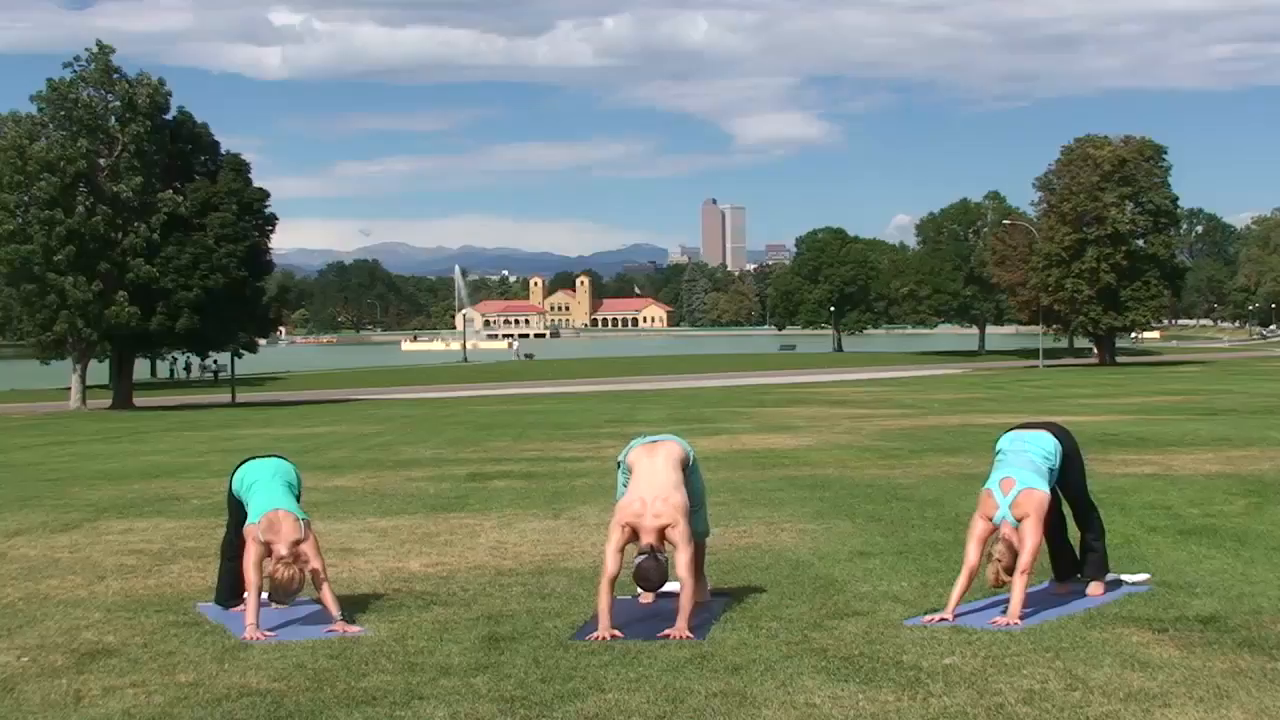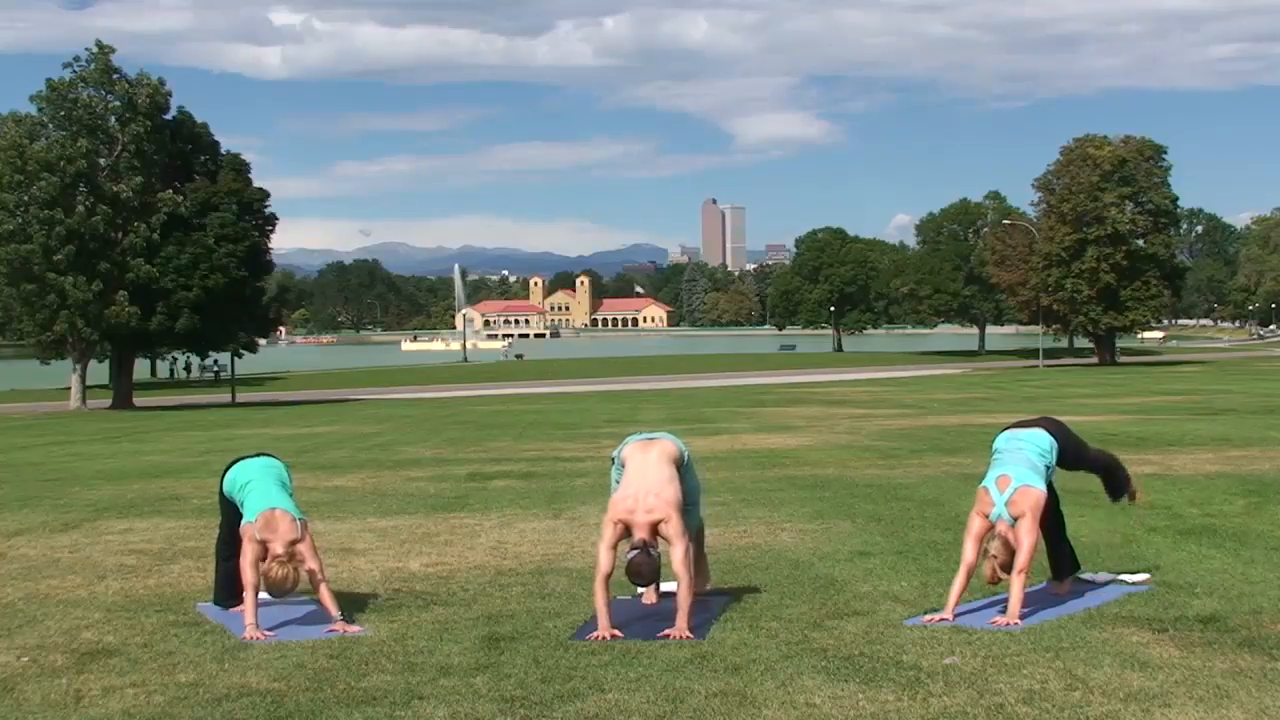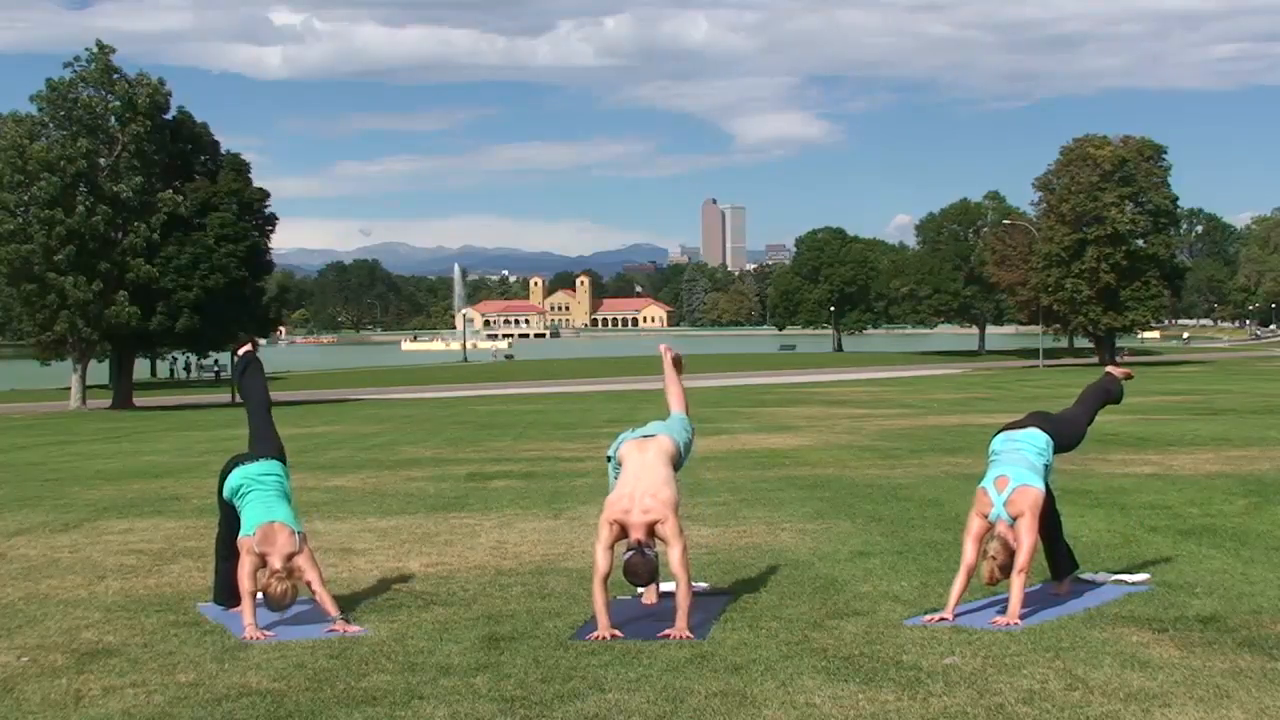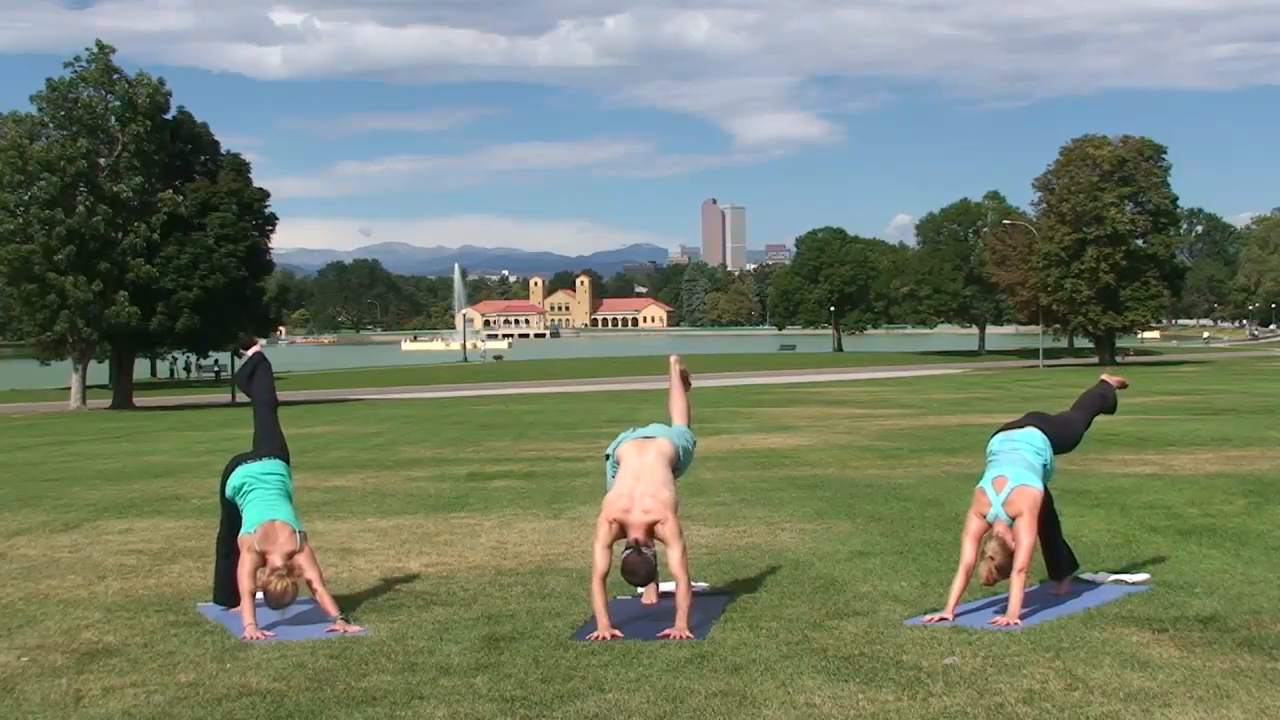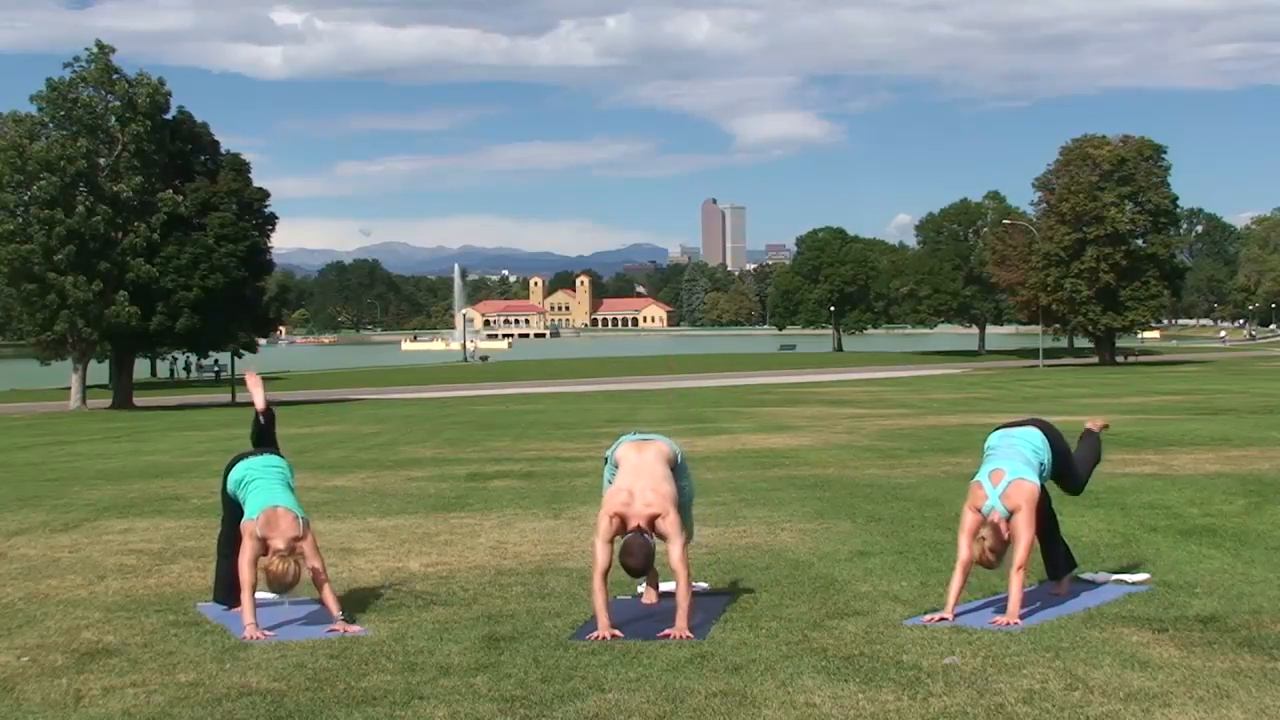
dt=1s
person 1, frame 1
left shoulder: (303, 535)
right shoulder: (256, 537)
left elbow: (322, 580)
right elbow: (253, 587)
left wrist: (339, 619)
right wrist: (251, 626)
right hip: (246, 476)
right knee: (236, 541)
left ankle: (278, 596)
right ankle: (228, 597)
person 1, frame 2
left shoulder: (299, 534)
right shoulder: (253, 536)
left elbow: (320, 580)
right elbow: (250, 586)
left wrist: (339, 618)
right wrist: (251, 626)
right hip: (236, 476)
right knee: (230, 543)
right ankle: (228, 598)
person 1, frame 3
left shoulder: (296, 546)
right shoulder: (251, 548)
left elbow: (318, 586)
right elbow: (246, 591)
left wrist: (339, 618)
right wrist: (249, 626)
left hip: (270, 468)
right hip: (238, 476)
left knee: (260, 412)
right knee: (228, 542)
left ankle: (247, 357)
right ankle: (225, 599)
person 1, frame 4
left shoulder: (297, 544)
right shoulder: (251, 545)
left elbow: (318, 586)
right elbow: (246, 592)
left wrist: (339, 619)
right wrist: (250, 627)
left hip: (273, 467)
right hip: (240, 475)
left knee: (266, 411)
right knee: (229, 540)
left ankle: (255, 359)
right ankle: (225, 600)
person 1, frame 5
left shoulder: (301, 533)
right shoulder: (254, 534)
left elbow: (321, 577)
right elbow: (247, 584)
left wrist: (339, 617)
right wrist: (250, 626)
left hip: (274, 465)
right hip: (239, 472)
right knee: (231, 542)
left ankle: (261, 409)
right ankle: (227, 600)
person 2, frame 1
left shoulder: (675, 523)
right shoulder: (622, 525)
left elbow: (686, 579)
right elbow: (607, 578)
left wrist: (682, 625)
right wrist: (603, 626)
left hip: (678, 451)
right hip: (634, 454)
left knee: (695, 527)
left ankle: (700, 578)
right ankle: (648, 590)
person 2, frame 2
left shoulder: (668, 518)
right shoulder: (615, 521)
left elbow: (684, 577)
right elbow: (601, 577)
left wrist: (682, 625)
right wrist: (603, 625)
left hip: (672, 449)
right hip: (628, 451)
left knee: (689, 520)
left ankle: (699, 559)
right ankle: (652, 584)
person 2, frame 3
left shoulder: (665, 519)
right shoulder: (612, 520)
left elbow: (682, 577)
right elbow: (599, 577)
left wrist: (682, 624)
right wrist: (603, 625)
left hip: (666, 441)
right hip: (626, 447)
left knee: (679, 419)
left ankle: (667, 358)
right ankle: (651, 584)
person 2, frame 4
left shoulder: (664, 518)
right shoulder: (610, 519)
left elbow: (682, 577)
right elbow: (598, 577)
left wrist: (682, 625)
right wrist: (603, 625)
left hip: (667, 444)
right hip: (624, 447)
left knee: (681, 430)
left ankle: (675, 369)
right ankle: (651, 584)
person 2, frame 5
left shoulder: (665, 514)
right shoulder: (610, 515)
left elbow: (681, 573)
right elbow: (599, 574)
left wrist: (681, 625)
right wrist: (603, 625)
left hip: (667, 451)
right hip: (621, 451)
left knee: (682, 536)
right ankle: (651, 578)
person 3, frame 1
left shoulder: (1029, 511)
right shoulder: (985, 515)
left elbow: (1023, 570)
right elbow: (968, 567)
left wrist: (1012, 614)
right wrist: (948, 610)
left hip: (1054, 442)
left knee: (1081, 506)
right knee: (1051, 518)
left ankle: (1096, 574)
right ankle: (1065, 575)
person 3, frame 2
left shoulder: (1025, 509)
right shoulder: (982, 512)
left elbow: (1020, 570)
right elbow: (966, 566)
left wrist: (1012, 614)
right wrist: (948, 610)
left hip: (1048, 438)
right hip: (1008, 439)
left knee: (1091, 461)
right knee: (1048, 517)
left ankle: (1122, 482)
right ankle: (1064, 574)
person 3, frame 3
left shoulder: (1024, 508)
right shoulder: (981, 511)
left elbow: (1020, 569)
right elbow: (965, 566)
left wrist: (1012, 614)
right wrist: (948, 610)
left hip: (1043, 436)
right hip: (1006, 440)
left knee: (1081, 413)
right knee: (1045, 518)
left ankle: (1112, 377)
right ankle: (1063, 574)
person 3, frame 4
left shoulder: (1023, 507)
right shoulder: (980, 511)
left elbow: (1020, 569)
right elbow: (965, 566)
left wrist: (1012, 614)
right wrist: (948, 610)
left hip: (1040, 436)
right hip: (1004, 440)
left knee: (1079, 416)
right knee: (1044, 518)
left ankle: (1107, 385)
right ankle: (1063, 573)
person 3, frame 5
left shoulder: (1020, 500)
right shoulder: (974, 504)
left elbow: (1019, 565)
right elbow: (962, 561)
left wrist: (1012, 614)
right wrist: (948, 609)
left hip: (1041, 439)
left knee: (1074, 484)
right knee: (1043, 518)
left ankle: (1091, 434)
right ankle: (1062, 573)
